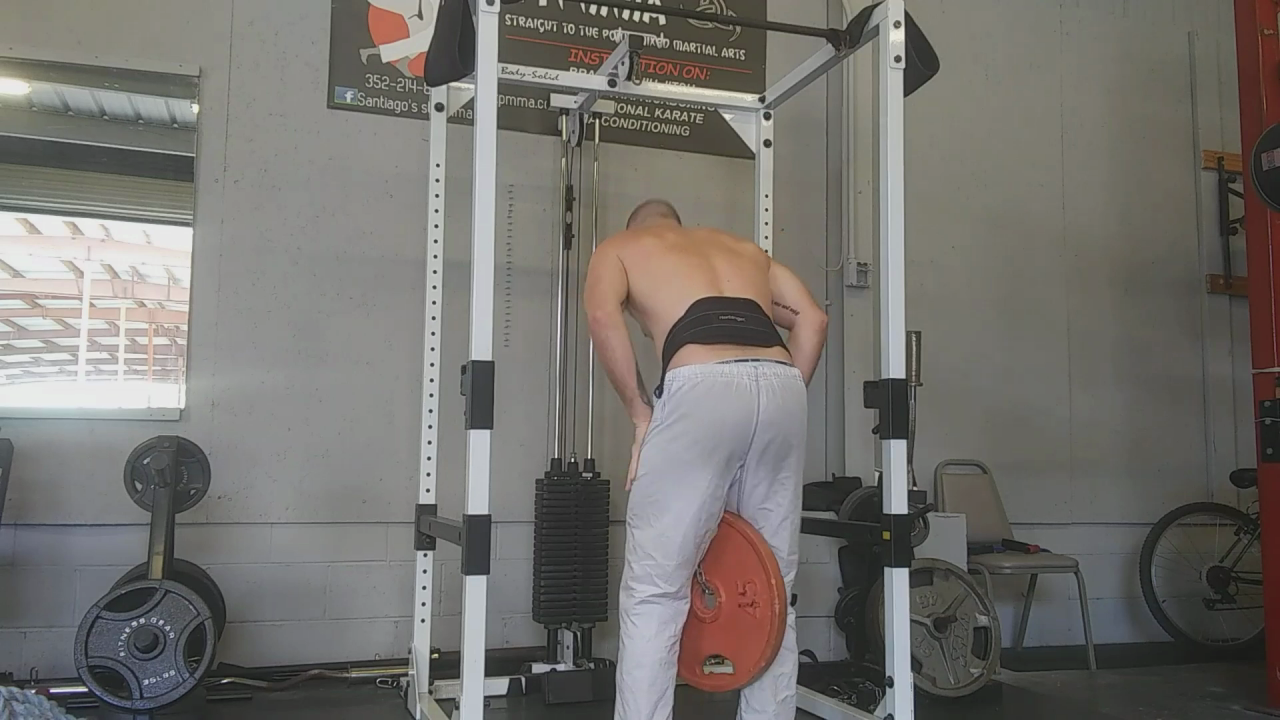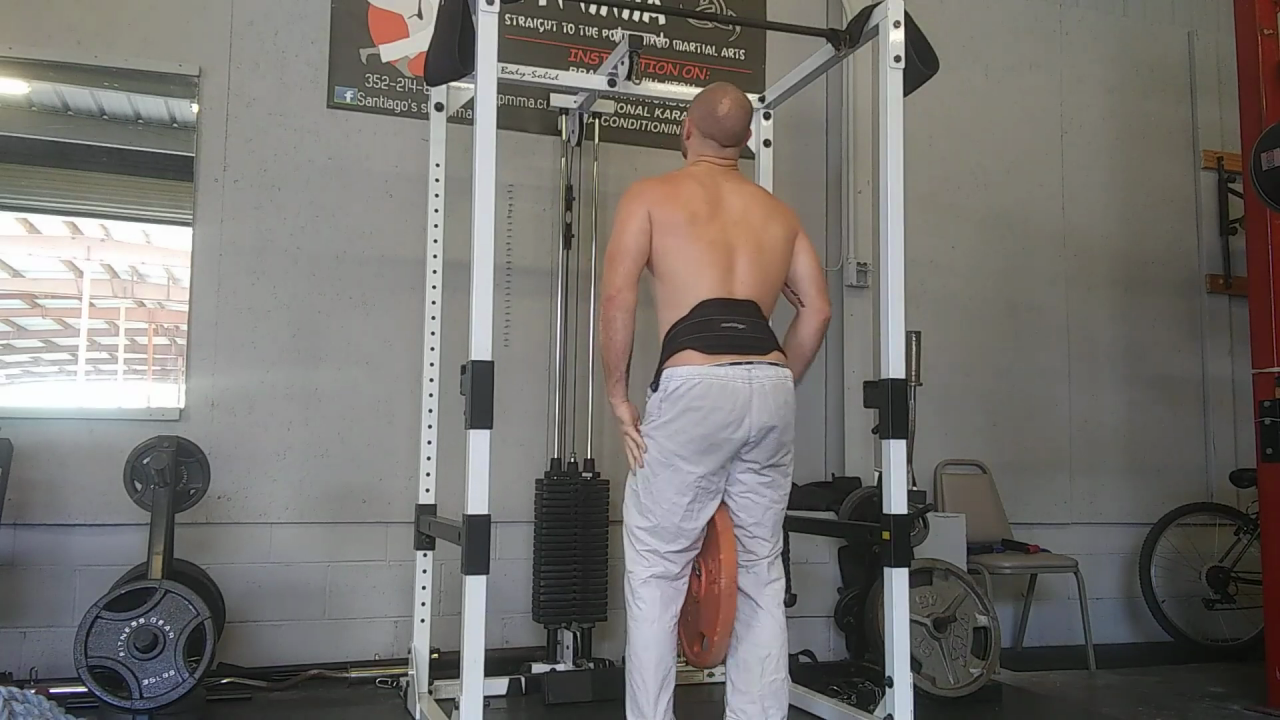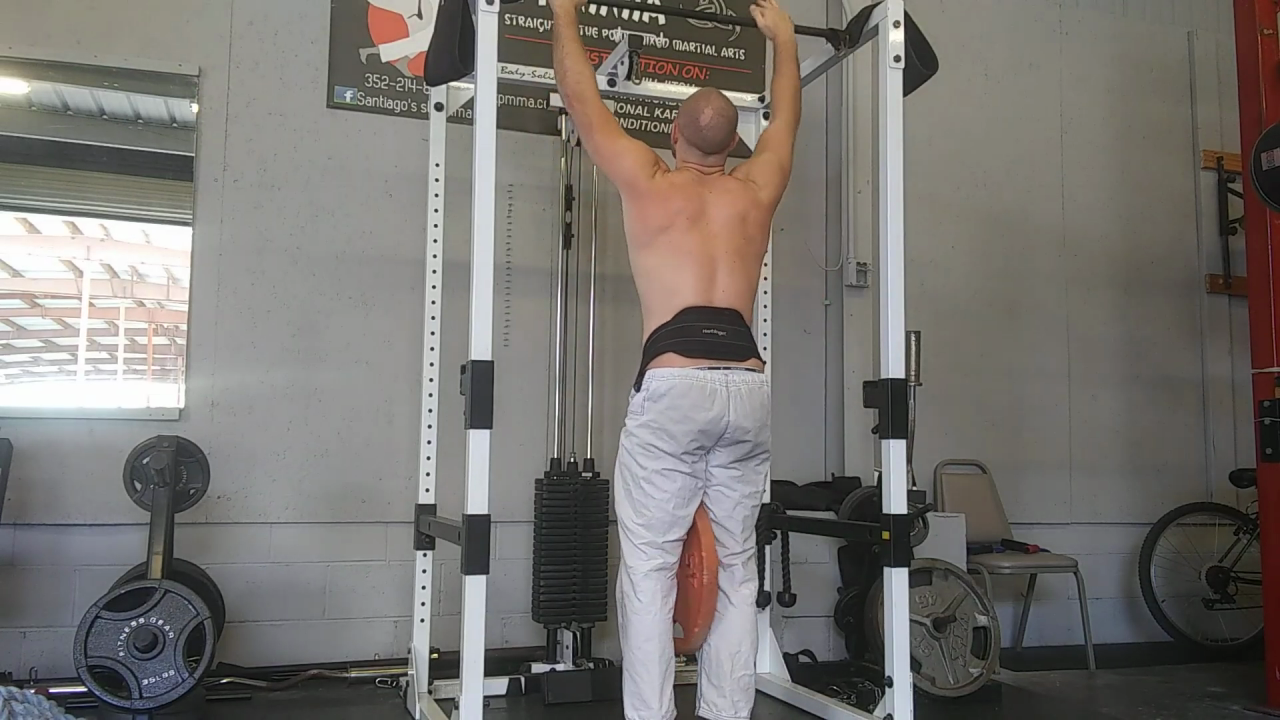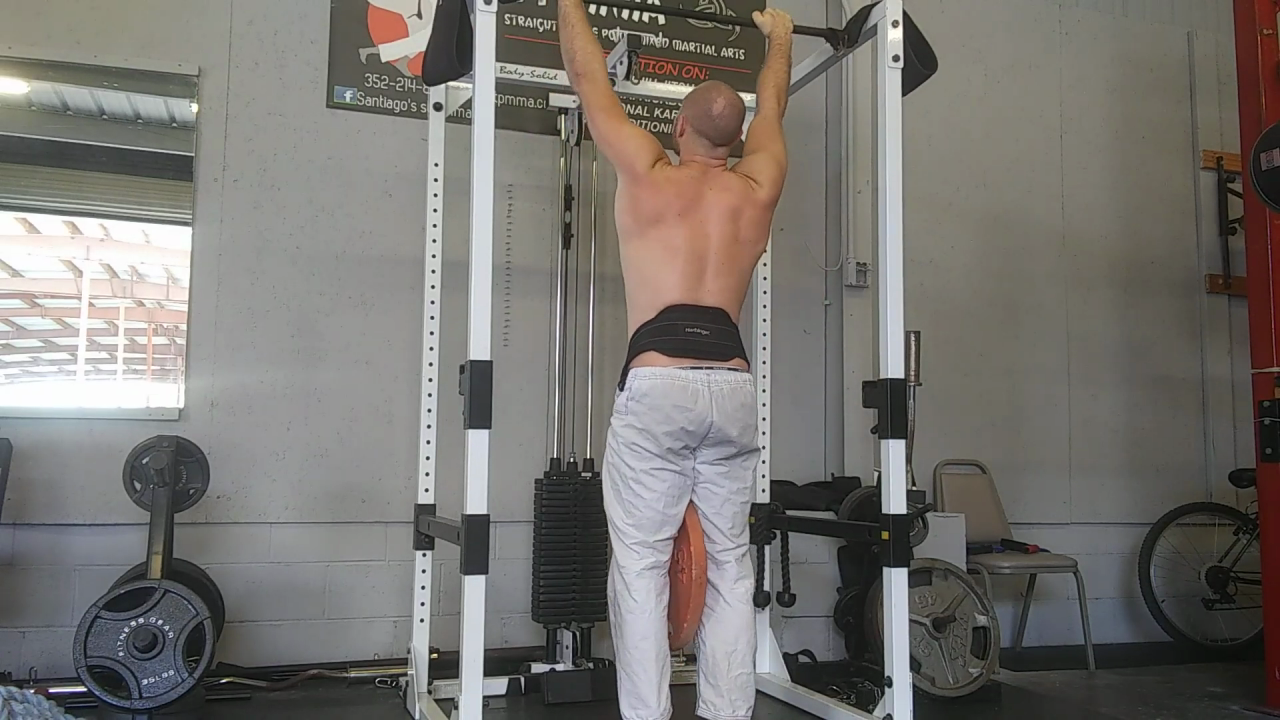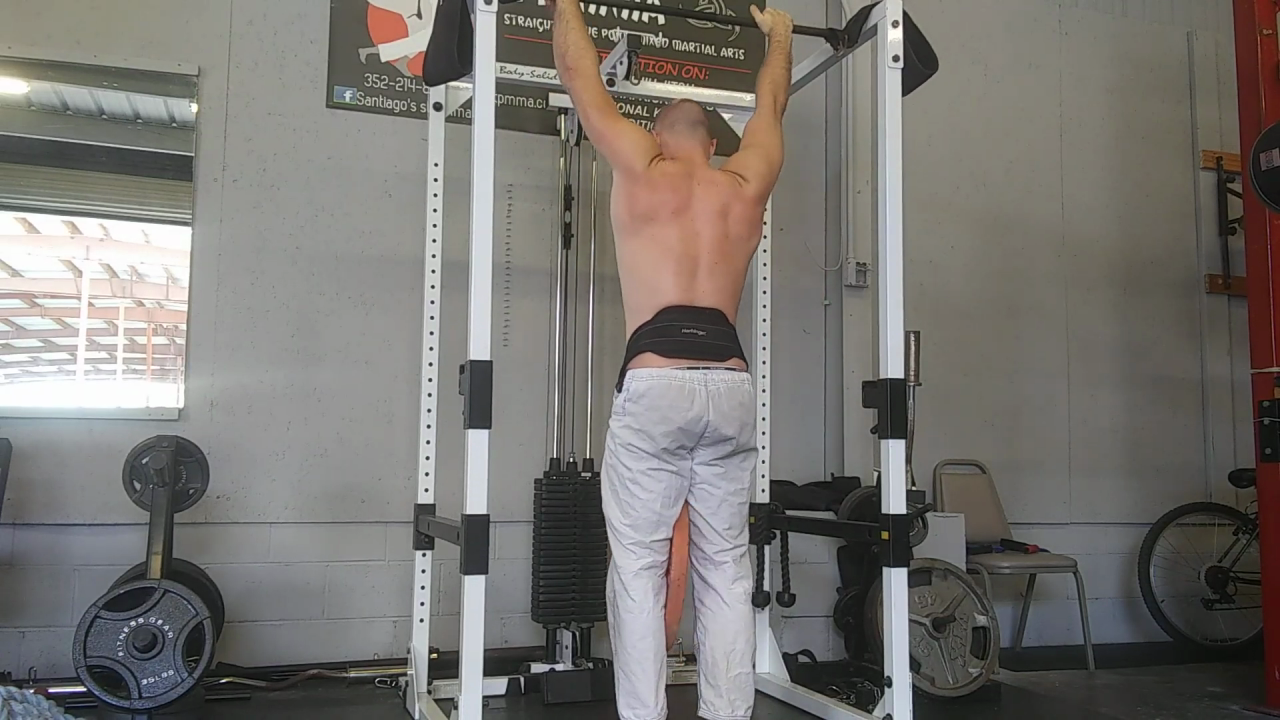
dt=1s
person 1, frame 1
left shoulder: (620, 247)
right shoulder: (740, 246)
left elbow: (602, 312)
right elbow: (811, 320)
left wrist: (641, 412)
left hip: (704, 385)
right hip: (782, 387)
left knee: (654, 586)
person 1, frame 2
left shoulder: (651, 195)
right shoulder: (776, 210)
left elbow: (617, 297)
right elbow: (816, 309)
left wrist: (619, 396)
left hip: (695, 386)
right hip: (771, 388)
left knee: (656, 573)
right knee: (760, 575)
person 1, frame 3
left shoulder: (646, 182)
right shoulder: (757, 192)
left elbow: (582, 101)
right elbow: (785, 117)
left hip: (674, 385)
right hip: (747, 388)
left knee: (649, 567)
right knee: (734, 570)
person 1, frame 4
left shoulder: (646, 170)
right shoulder: (758, 188)
left elbow: (590, 82)
right elbow: (770, 110)
left hip: (658, 384)
right hip: (733, 387)
left knee: (640, 568)
right knee: (729, 568)
person 1, frame 5
left shoulder: (640, 168)
right shoulder: (747, 183)
left elbow: (581, 79)
right elbow: (770, 106)
left hip: (656, 384)
right hip: (730, 386)
left knee: (639, 568)
right knee: (726, 569)
